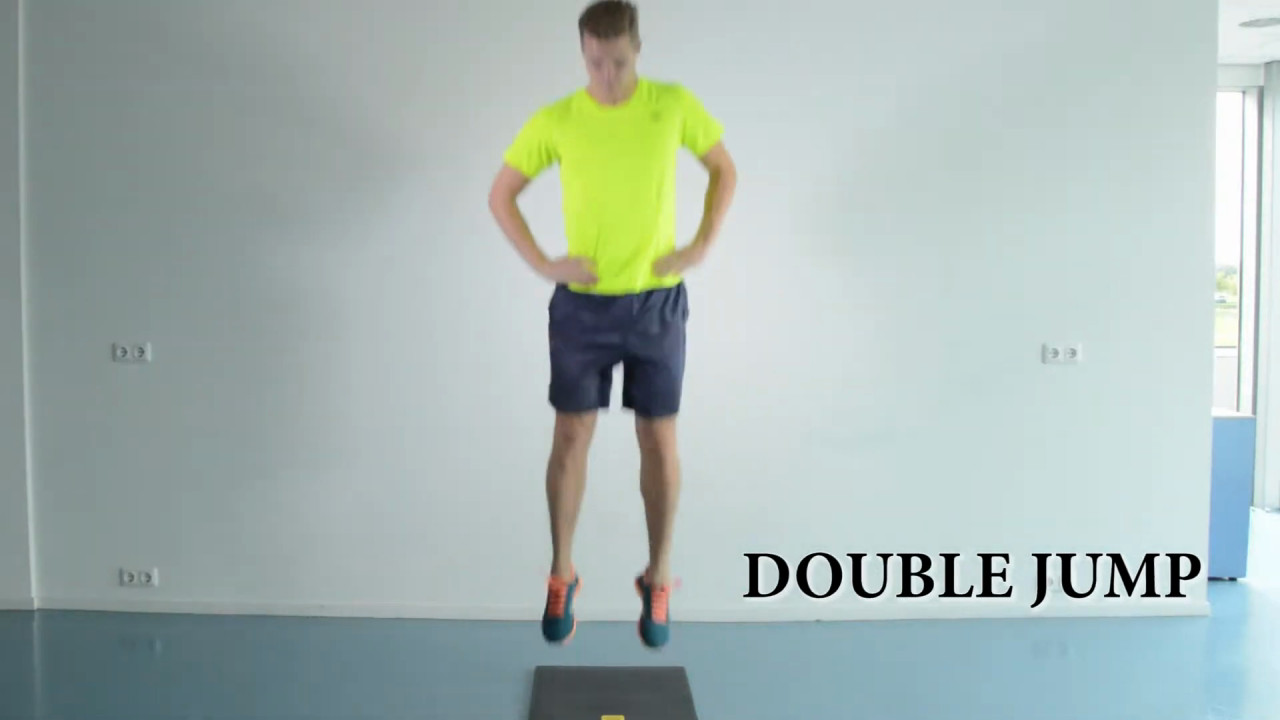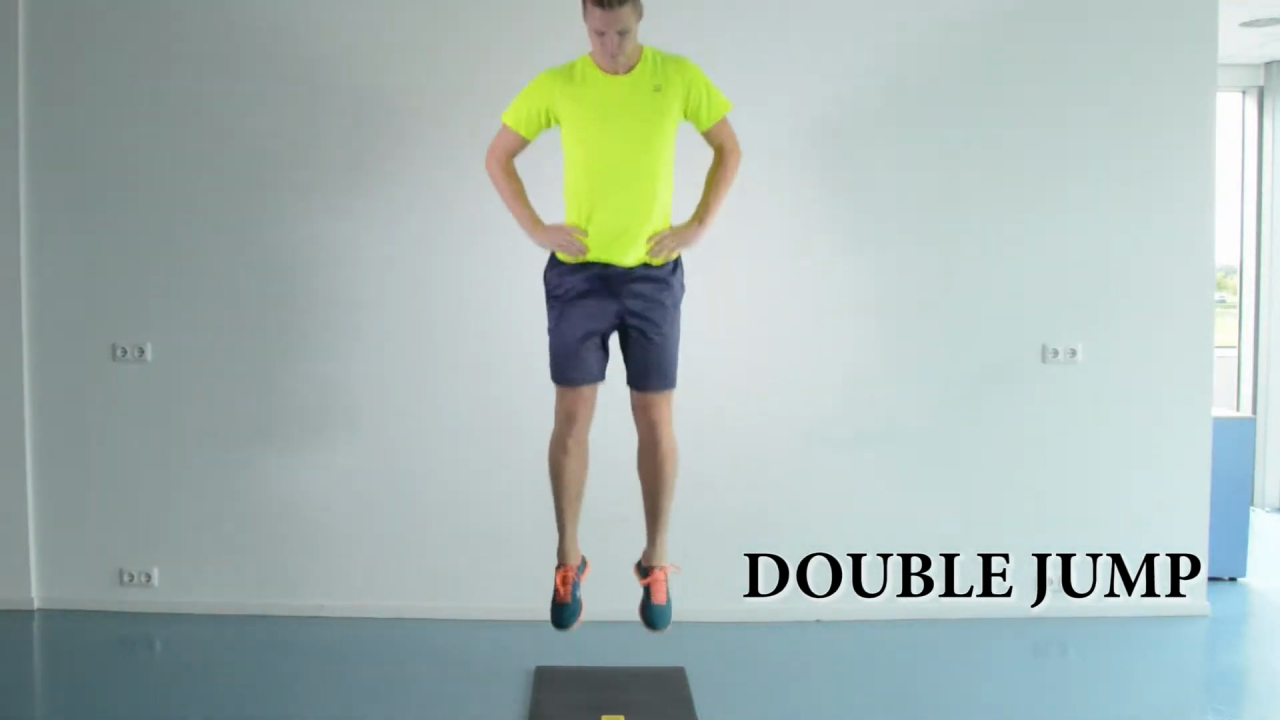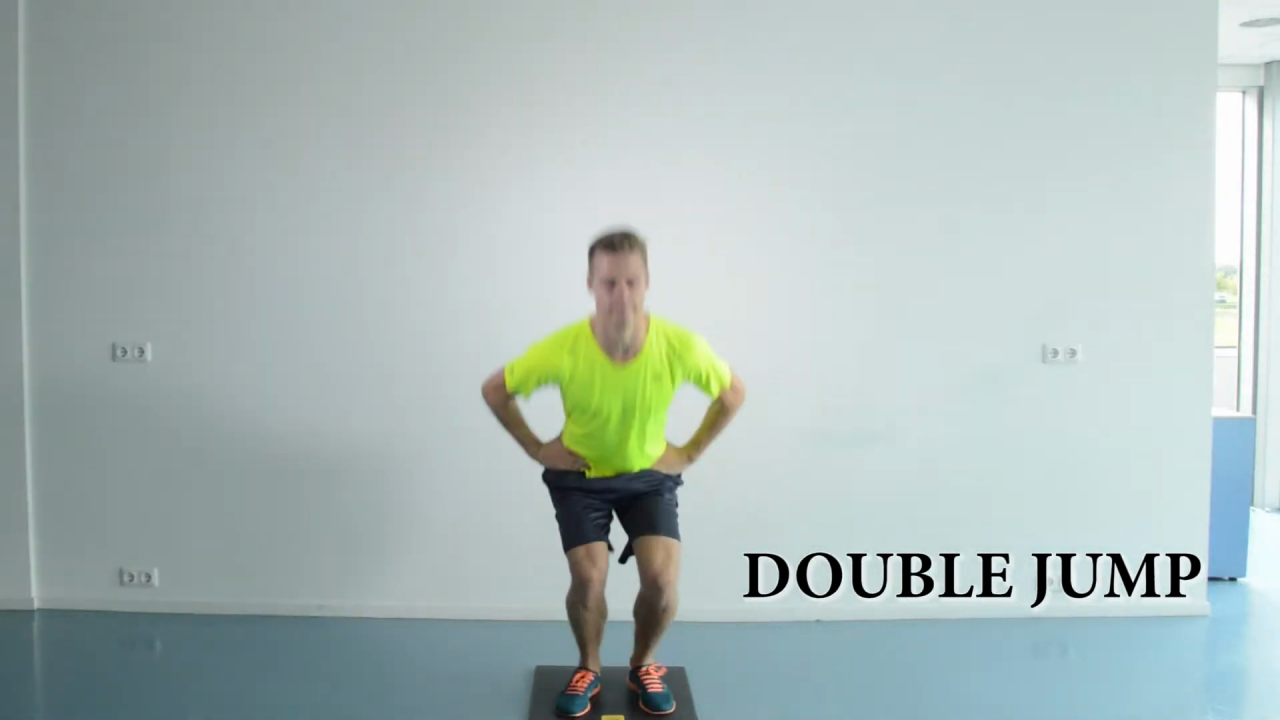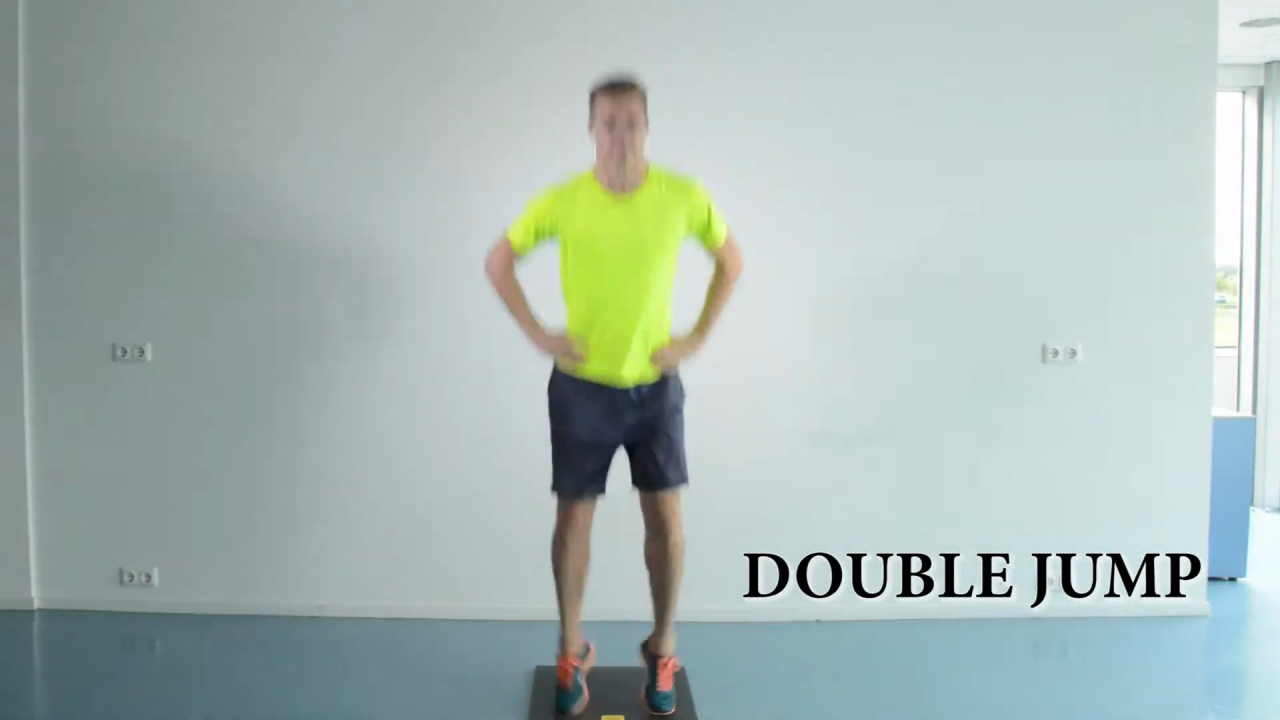
dt=0.3s
person 1, frame 1
left shoulder: (674, 103)
right shoulder: (556, 120)
left elbow: (722, 169)
right elbow: (502, 193)
left wrist: (699, 247)
right wrist: (540, 263)
left hip: (657, 301)
right hip: (582, 304)
left knee: (659, 442)
right knee: (571, 437)
left ankle: (658, 579)
right ankle: (561, 575)
person 1, frame 2
left shoulder: (680, 77)
right shoulder: (556, 86)
left elbow: (729, 149)
right elbow: (498, 156)
left wrist: (696, 226)
right wrist: (537, 230)
left hip: (652, 276)
right hip: (577, 277)
left knee: (655, 420)
right knee: (572, 418)
left ankle: (655, 562)
right ankle: (568, 561)
person 1, frame 3
left shoulder: (679, 346)
right shoulder: (562, 349)
left elbow: (734, 394)
right elbow: (494, 391)
left wrist: (690, 453)
right wrist: (538, 449)
left hip: (648, 475)
right hip: (578, 475)
left knee: (661, 576)
right knee: (588, 576)
left ankle: (643, 664)
right ankle: (588, 667)
person 1, frame 4
left shoulder: (682, 194)
right shoulder: (560, 200)
left elbow: (730, 261)
right elbow: (497, 262)
left wrist: (697, 337)
right wrist: (538, 335)
left hip: (654, 386)
right hip: (580, 387)
left knee: (665, 516)
right knee: (574, 516)
left ankle: (660, 645)
right ankle: (572, 646)
